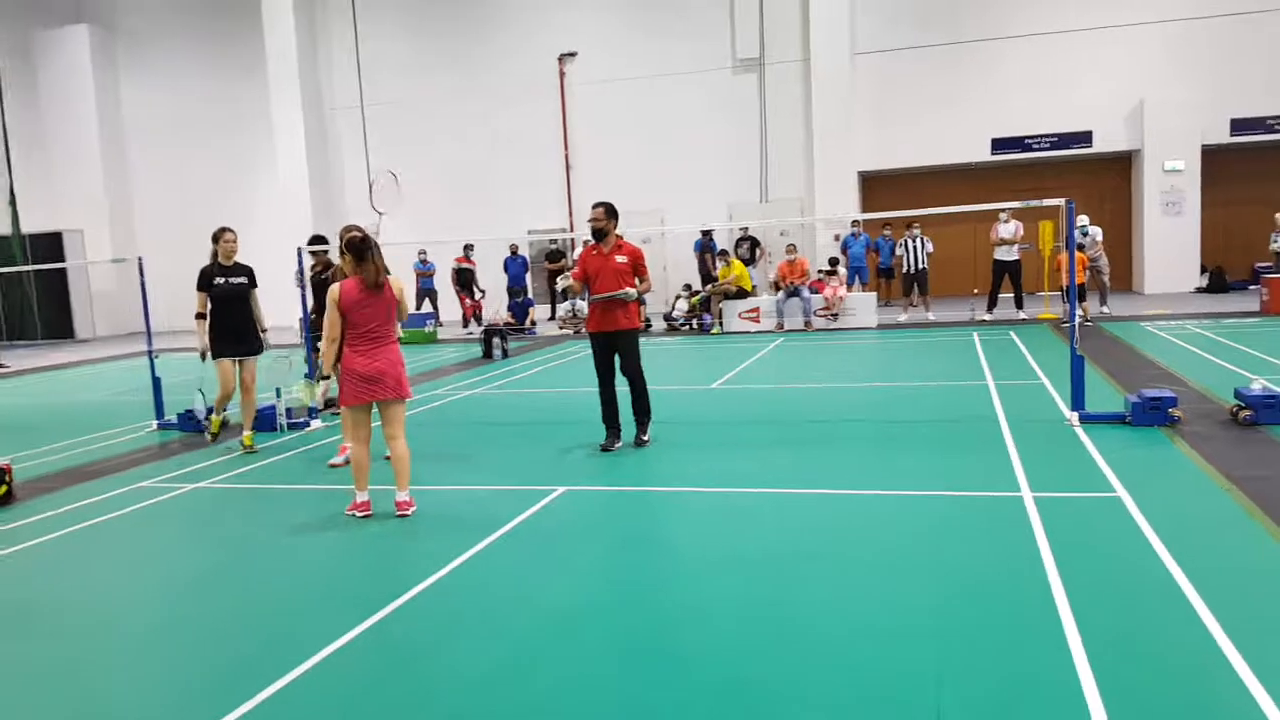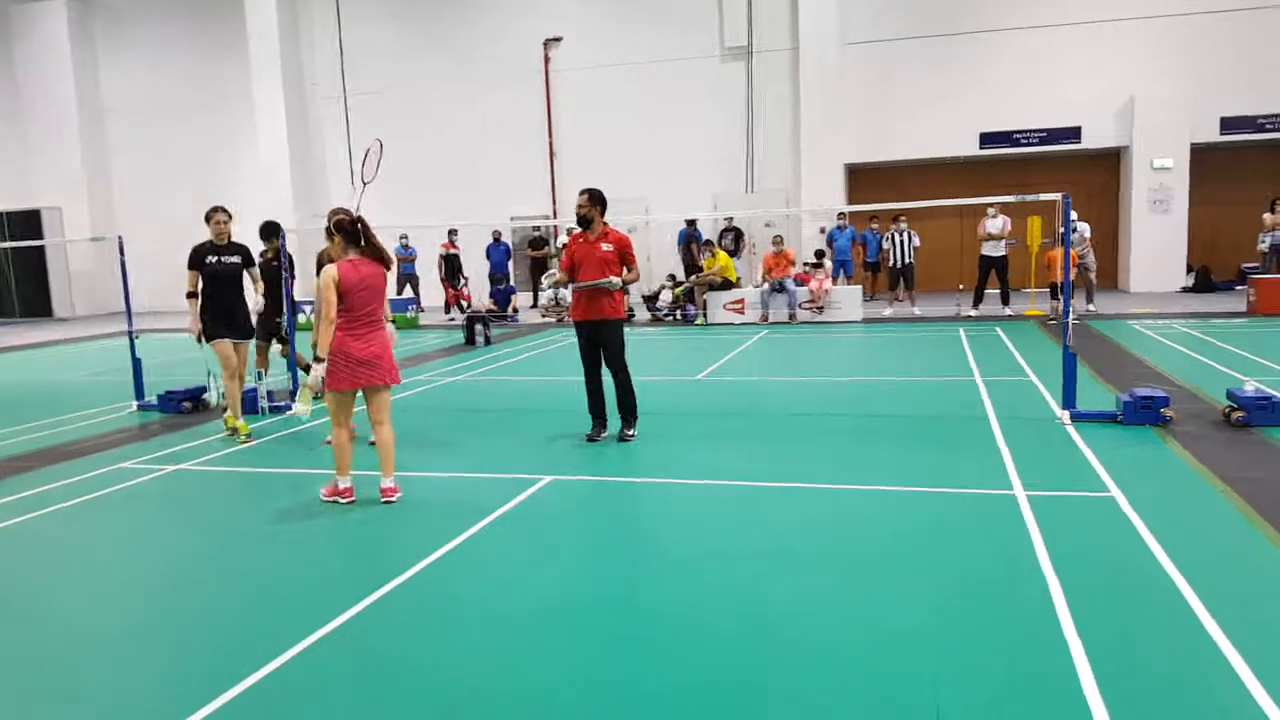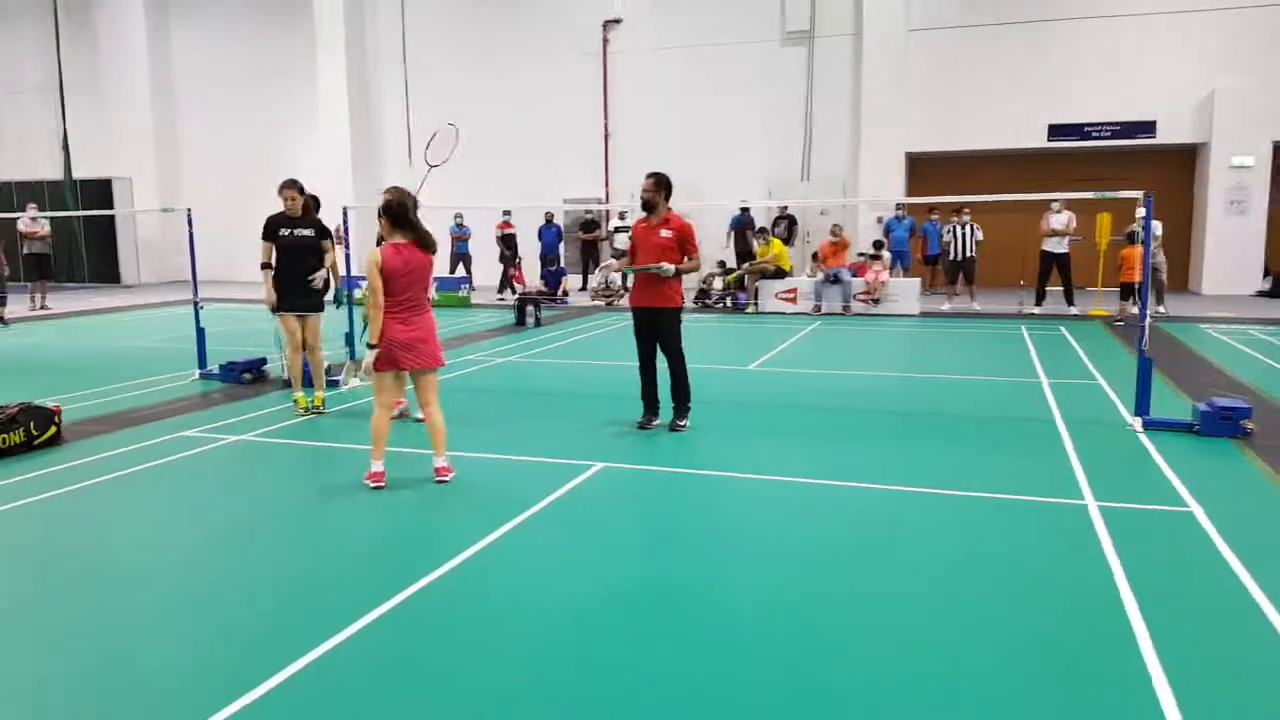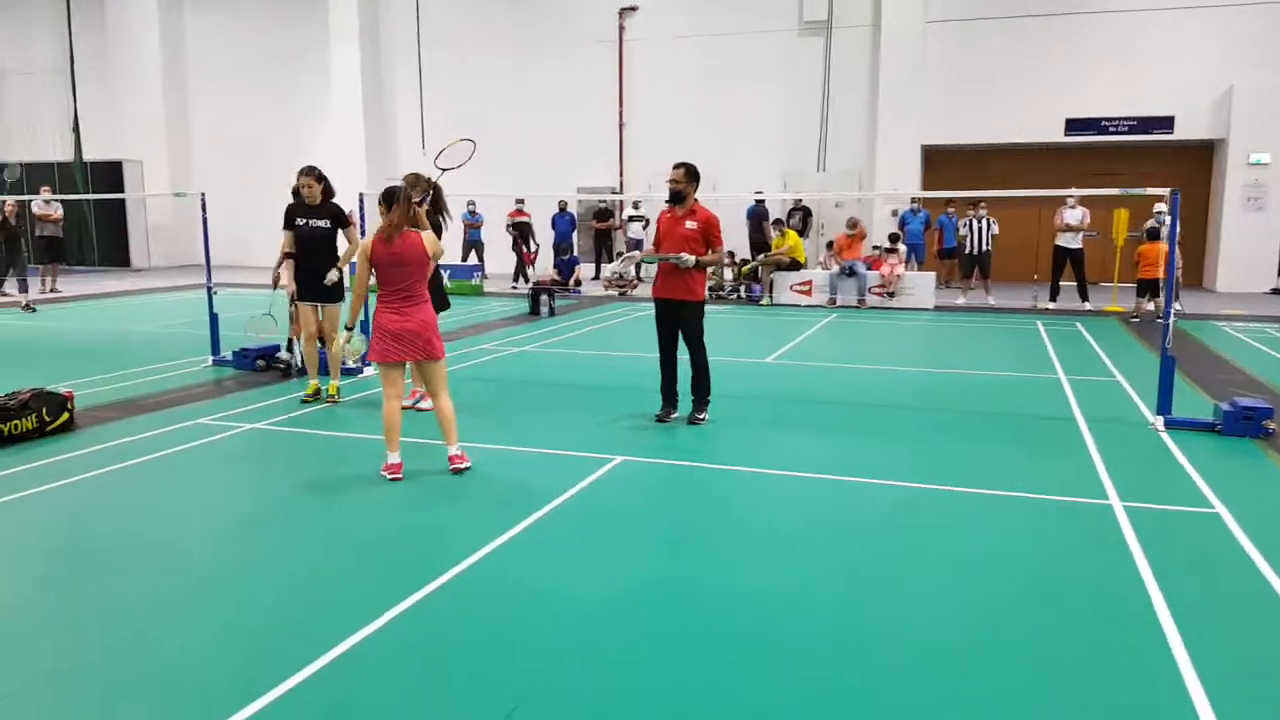
dt=0.3s
person 1, frame 1
left shoulder: (337, 291)
right shoulder: (393, 284)
left elbow: (332, 337)
left wrist: (326, 374)
left hip: (356, 368)
right hip: (389, 364)
left knee: (359, 440)
right knee: (396, 436)
left ankle: (362, 501)
right ankle: (403, 499)
person 1, frame 2
left shoulder: (331, 272)
right shoulder: (380, 267)
left elbow: (329, 319)
left wrist: (319, 361)
left hip: (345, 352)
right hip: (377, 348)
left knee: (340, 425)
right knee: (381, 422)
left ankle: (343, 486)
right ankle: (388, 486)
person 1, frame 3
left shoulder: (378, 256)
right shoulder: (427, 249)
left elbow: (376, 305)
left wrist: (372, 346)
left hip: (390, 336)
right hip: (421, 333)
left knee: (383, 406)
right knee: (430, 403)
left ankle: (376, 470)
right ankle: (442, 465)
person 1, frame 4
left shoulder: (369, 245)
right shoulder: (426, 238)
left elbow: (360, 292)
left wrist: (348, 328)
right wrist: (424, 221)
left hip: (388, 325)
right hip: (422, 321)
left knee: (392, 396)
right knee: (439, 391)
left ankle: (393, 462)
right ankle: (455, 453)
person 2, frame 1
left shoulder: (632, 251)
right shoulder: (587, 254)
left elbow: (646, 283)
right elbow: (578, 286)
left wrist: (635, 292)
right wrist: (568, 283)
left hip: (626, 325)
right hip: (597, 327)
left knee: (633, 373)
right knee: (605, 380)
left ankle: (643, 423)
right ankle: (612, 432)
person 2, frame 2
left shoulder: (619, 240)
right shoulder: (574, 242)
left elbow: (635, 272)
right elbow: (565, 275)
left wrist: (620, 281)
right wrist: (556, 278)
left hip: (610, 316)
right hip: (582, 316)
left knee: (617, 366)
right knee: (590, 370)
left ankle: (629, 421)
right ankle: (599, 423)
person 2, frame 3
left shoulder: (681, 226)
right shoulder: (639, 226)
left elbow: (695, 263)
left wrist: (674, 269)
right wrist: (615, 264)
left hip: (667, 304)
right hip: (640, 302)
left knee: (673, 355)
right knee: (645, 357)
left ankle: (681, 410)
right ankle: (650, 410)
person 2, frame 4
left shoulder: (707, 218)
right shoulder: (664, 217)
left elbow: (719, 256)
left wrist: (695, 260)
left hip: (691, 297)
right hip: (663, 295)
left knee: (696, 349)
right knee: (666, 350)
left ankle: (701, 404)
right ankle: (669, 403)
person 3, frame 1
left shoulder: (247, 272)
right shoulder: (208, 273)
right elbow: (201, 309)
left wrist: (263, 330)
right wrist: (201, 338)
left hip: (248, 336)
right hip: (222, 338)
left knee: (248, 385)
right knee: (228, 388)
left ankle: (248, 435)
right ankle: (216, 416)
person 3, frame 2
left shoulder: (242, 251)
right shoulder: (199, 252)
left elbow: (257, 280)
right elbow: (192, 289)
left wrist: (260, 296)
right wrist: (194, 319)
left hip: (240, 317)
right hip: (214, 319)
left knee: (241, 372)
right knee: (230, 370)
left ankle: (229, 414)
right ankle: (240, 424)
person 3, frame 3
left shoulder: (315, 223)
right shoulder: (274, 222)
left elbow: (329, 250)
right elbow: (266, 259)
left wrist: (324, 269)
right wrist: (269, 289)
left hip: (310, 290)
right hip: (285, 290)
left knee: (312, 343)
right knee: (295, 343)
left ankle: (319, 395)
right ankle: (299, 396)
person 3, frame 4
left shoulder: (334, 211)
right shoulder: (293, 210)
left elbow: (354, 244)
right elbow: (289, 249)
left wrist: (338, 269)
right wrist: (289, 279)
left hip: (330, 280)
right hip: (303, 281)
left knee: (330, 333)
right knee: (309, 334)
left ankle: (334, 384)
right ankle: (313, 384)
person 4, frame 1
left shoulder: (333, 271)
right shoulder: (313, 269)
left elbow: (334, 300)
left wrist: (331, 327)
right wrist: (310, 315)
left hip: (333, 323)
right hip: (319, 322)
left knee: (333, 363)
right knee: (314, 361)
left ankle: (346, 402)
right ankle: (326, 397)
person 4, frame 2
left shoulder: (285, 258)
right shoulder: (263, 256)
left elbow: (287, 286)
left wrist: (286, 314)
left hip: (281, 310)
right hip: (266, 310)
left knee: (287, 351)
right knee: (261, 348)
person 4, frame 3
left shoulder: (322, 231)
right shoulder: (297, 229)
left elbow: (331, 260)
right elbow: (291, 258)
left wrist: (338, 286)
right wrist: (288, 280)
left hip: (316, 284)
right hip: (300, 283)
left knee: (298, 322)
right knee: (300, 323)
person 4, frame 4
left shoulder: (317, 219)
right shoulder: (291, 216)
left elbow: (326, 250)
right elbow: (287, 246)
left wrist: (332, 273)
right wrist: (277, 268)
left hip: (311, 275)
right hip: (297, 273)
left knee: (297, 315)
right knee: (308, 315)
left ankle: (288, 357)
right ankle: (326, 348)
